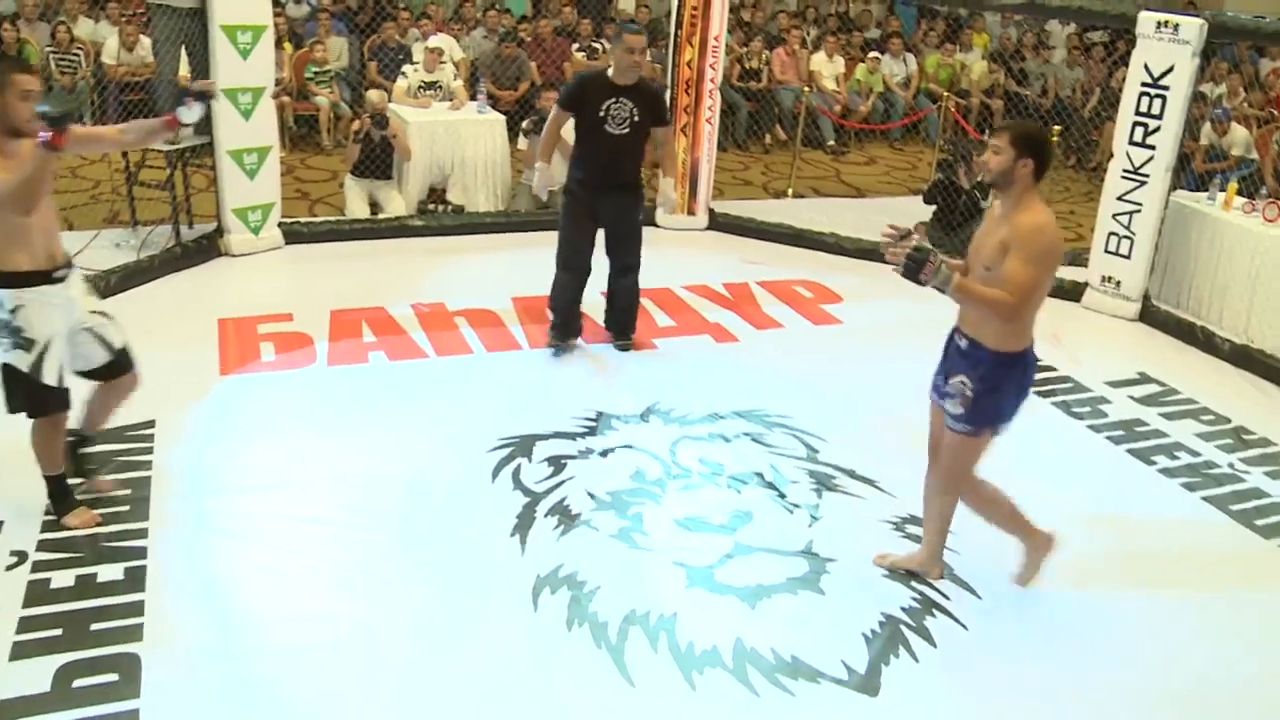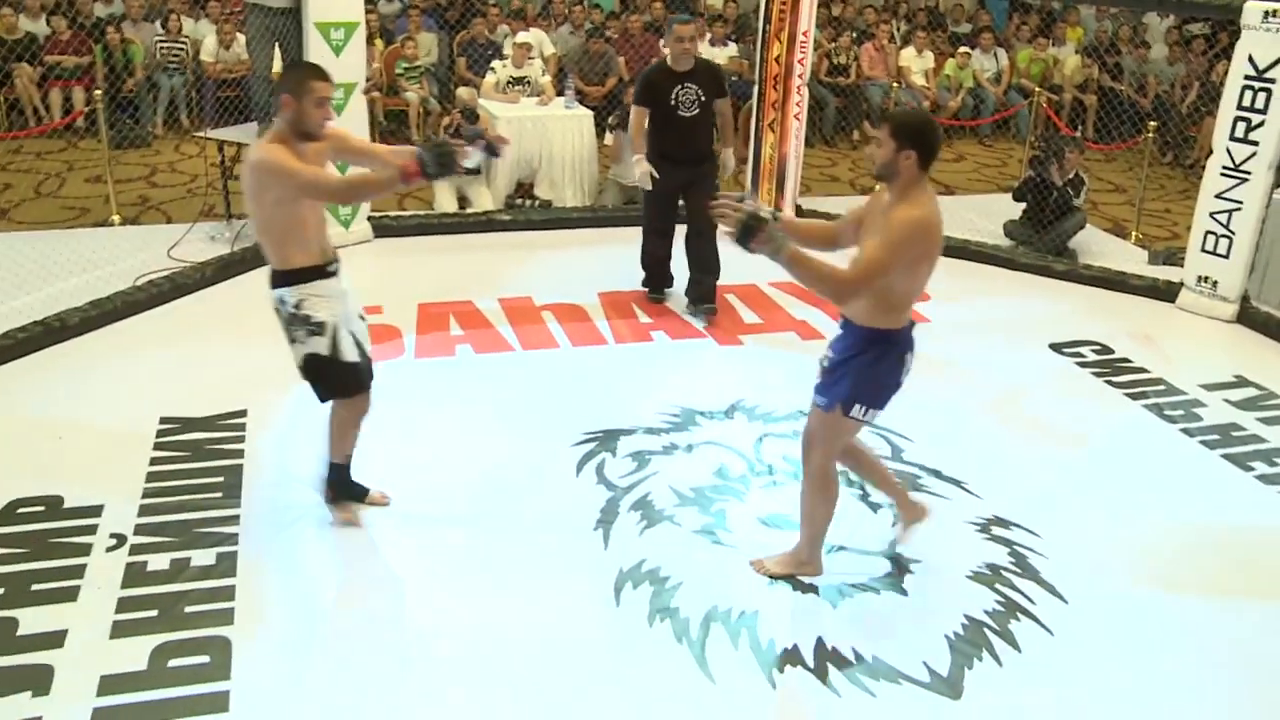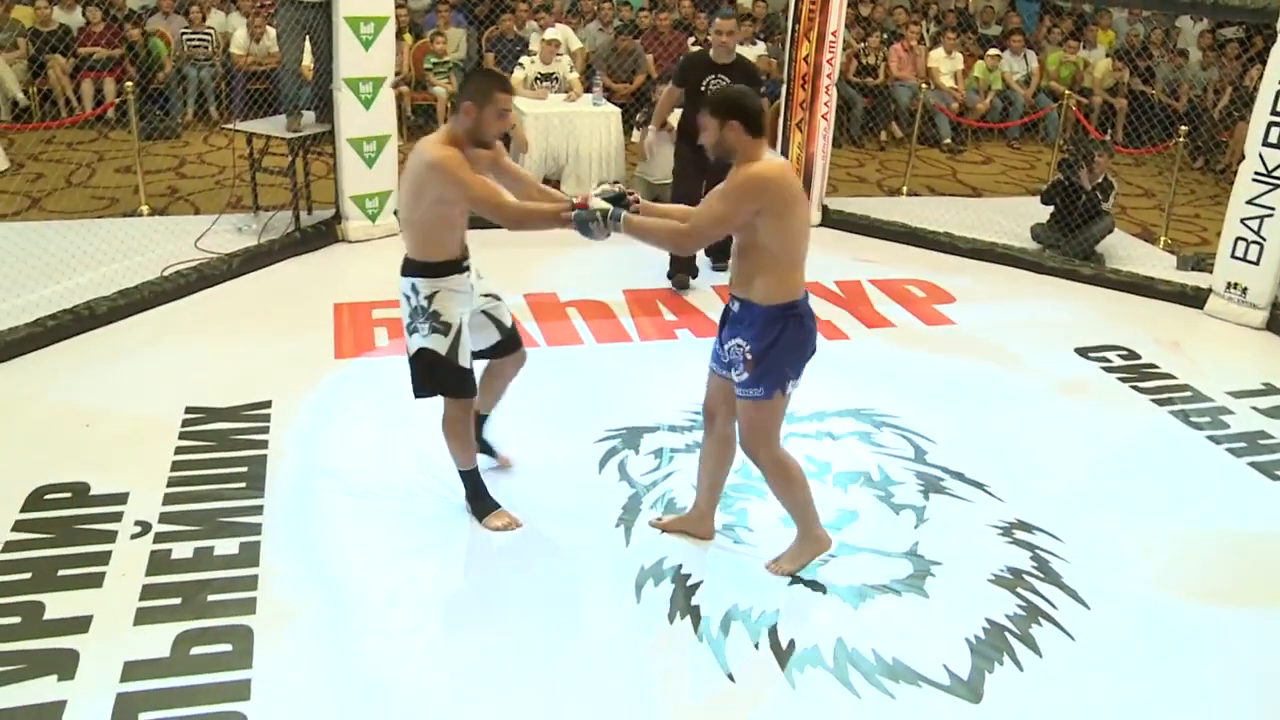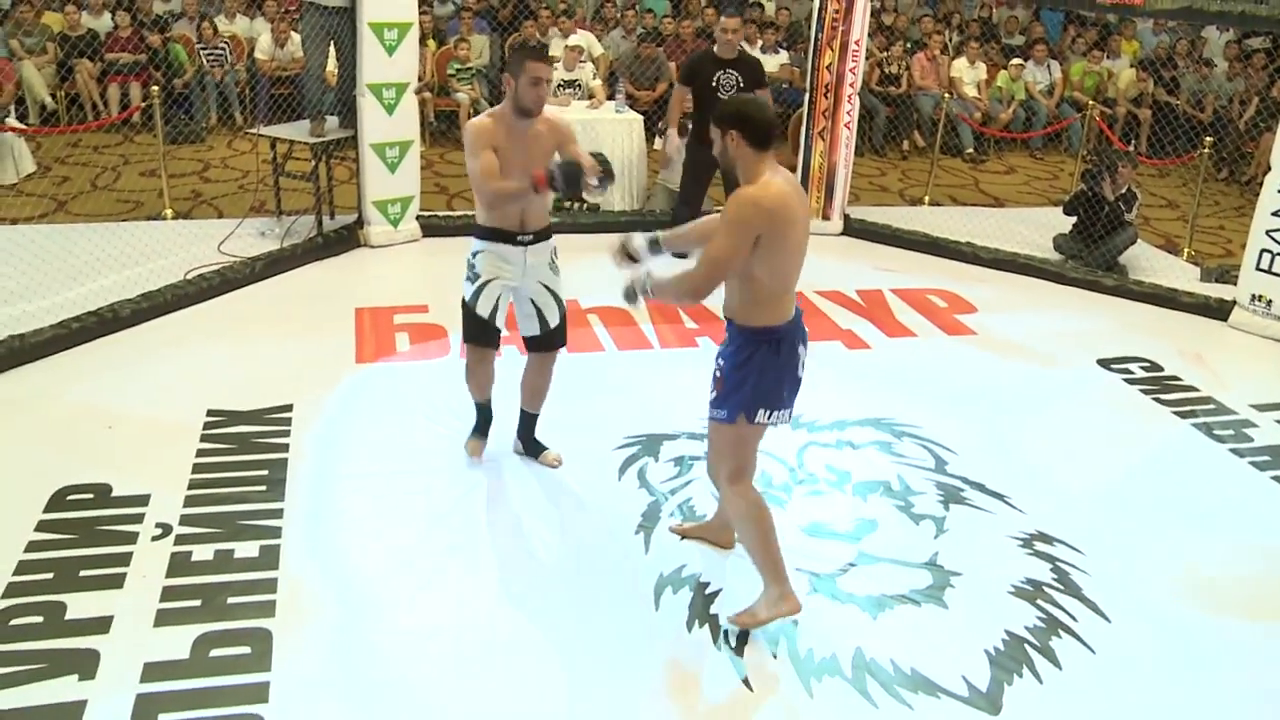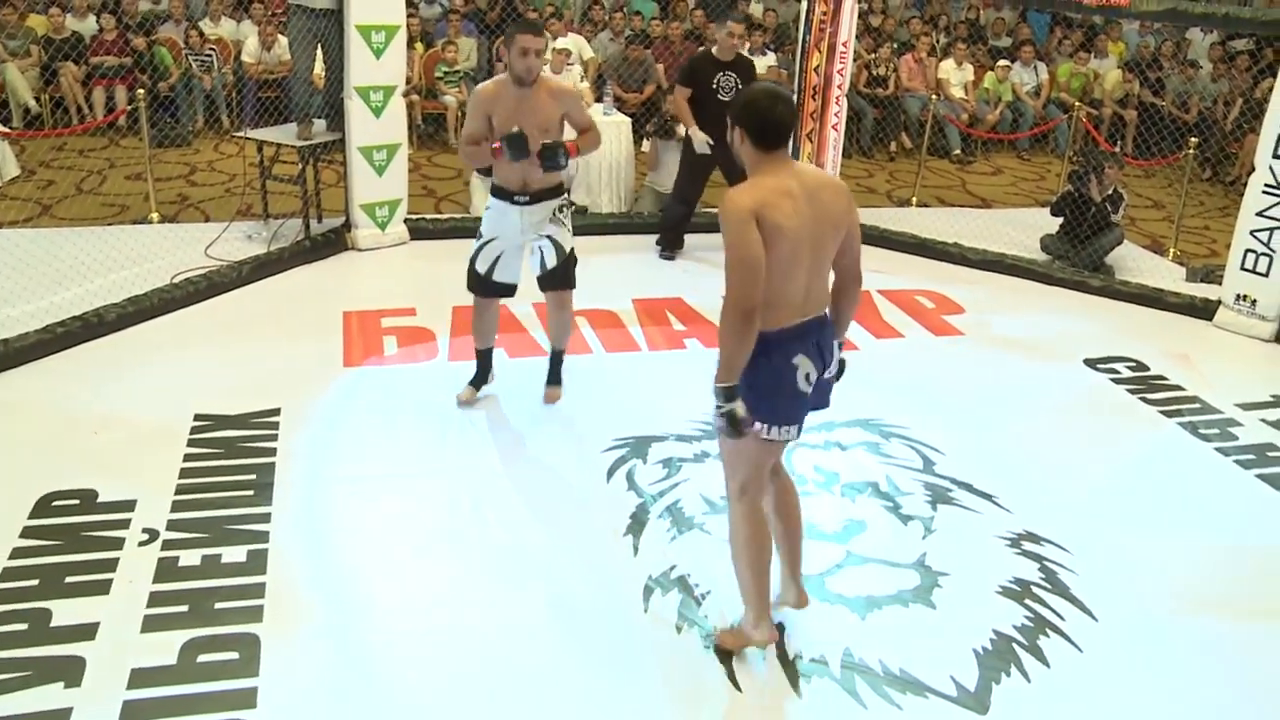
dt=0.5s
person 1, frame 1
left shoulder: (1034, 229)
right shoulder: (998, 209)
left elbow: (1006, 310)
left wrist: (937, 276)
right wrist: (924, 255)
left hip: (995, 368)
right hip: (963, 349)
left knee: (950, 479)
right knee: (941, 461)
left ankle: (1033, 539)
right ankle: (931, 555)
person 1, frame 2
left shoulder: (913, 220)
right shoulder: (892, 195)
left elbow: (842, 289)
right elbow: (833, 234)
left wrist: (773, 244)
right wrist: (771, 221)
left hip: (874, 348)
right hip: (863, 338)
left knee: (816, 452)
right knee: (836, 442)
left ankle: (807, 555)
right ankle: (906, 506)
person 1, frame 3
left shoulder: (758, 178)
right shoulder: (757, 170)
left elbow: (686, 239)
right elbow: (700, 217)
left wrist: (616, 222)
right wrist: (635, 207)
left hip: (775, 325)
right hip: (747, 314)
left knee: (757, 441)
right knee: (716, 415)
left ankle: (811, 536)
right ankle: (700, 515)
person 1, frame 4
left shoulder: (754, 201)
right shoulder: (779, 182)
left elbow: (697, 286)
right elbow: (718, 230)
left wrist: (645, 285)
right wrist: (658, 241)
left hip: (759, 346)
right hip: (772, 333)
left knee: (728, 472)
right knee: (731, 444)
left ankle: (779, 593)
right ankle: (723, 525)
person 1, frame 5
left shoulder: (743, 201)
right shoulder: (832, 187)
left elbow: (742, 305)
right elbow: (850, 277)
left wrist: (727, 386)
left hip: (769, 353)
right hip: (815, 344)
left knee: (744, 492)
right knee: (769, 468)
left ankle: (754, 623)
right ankle: (792, 585)
person 2, frame 1
left shoulder: (44, 132)
left elbow: (120, 137)
left wrist: (177, 118)
right wrist: (50, 143)
left hip: (67, 281)
left knee: (123, 378)
right knee: (50, 409)
left ankle: (78, 447)
right ankle: (60, 497)
person 2, frame 2
left shoulder: (323, 140)
right shoulder: (266, 159)
left elbow: (386, 155)
right elbow: (341, 192)
left wrist: (438, 154)
right wrist: (417, 170)
left hip: (331, 281)
right hip: (300, 293)
left knee: (358, 387)
right knee: (351, 394)
left ankle: (341, 480)
right ankle: (338, 490)
person 2, frame 3
left shoulder: (483, 146)
right shoulder: (440, 159)
left elbow: (531, 189)
right elbow: (508, 214)
left hip: (462, 272)
right hip: (431, 284)
left knee: (511, 354)
right knee: (459, 392)
left ankle: (476, 433)
right ankle: (475, 494)
person 2, frame 4
left shoulder: (555, 127)
right shoulder: (481, 129)
left elbow: (587, 173)
right elbow: (489, 195)
left wrist: (597, 173)
right wrist: (545, 179)
left hip: (540, 247)
right hip: (493, 248)
left knee: (545, 352)
right knee: (480, 353)
left ankle: (526, 437)
right ankle: (481, 422)
person 2, frame 5
left shoulder: (562, 93)
right shoulder: (486, 95)
left elbow: (592, 135)
right elbow: (468, 154)
left wrist: (567, 151)
right wrist: (500, 149)
left hip: (548, 204)
right hip: (503, 205)
left knee: (559, 295)
right knee: (485, 295)
left ankle: (556, 366)
right ankle: (482, 373)
person 3, frame 1
left shoulder: (651, 96)
right shoulder: (585, 84)
left elbow: (665, 141)
right elbow: (555, 121)
left wrist: (667, 180)
right wrist: (542, 166)
left hip: (626, 193)
right hip: (582, 189)
left knee: (625, 263)
right knee: (572, 260)
left ankle: (621, 328)
right ankle: (563, 327)
person 3, frame 2
left shoulder: (711, 73)
right shoulder: (652, 77)
left elbow: (723, 111)
right elbow: (637, 120)
left wrist: (727, 149)
right wrist: (640, 159)
left hip: (702, 164)
right hip: (663, 165)
left knee: (703, 229)
right knee: (657, 228)
left ankle: (702, 295)
right ankle: (656, 283)
person 3, frame 3
left shoulder: (748, 71)
right shoulder: (691, 62)
left elbow: (758, 109)
right elbow: (670, 95)
right wrist: (653, 129)
right hip: (690, 147)
right knee: (685, 206)
left ankle: (719, 253)
right ankle: (681, 270)
person 3, frame 4
left shoulder: (752, 65)
right shoulder: (698, 62)
left elbow: (764, 100)
right elbow: (678, 96)
right wrist: (672, 132)
right hip: (701, 142)
right knee: (690, 195)
person 3, frame 5
left shoulder: (747, 65)
right shoulder: (698, 63)
right elbow: (679, 99)
right wrist: (694, 130)
right hip: (702, 141)
right knee: (685, 193)
right ankle: (669, 242)
